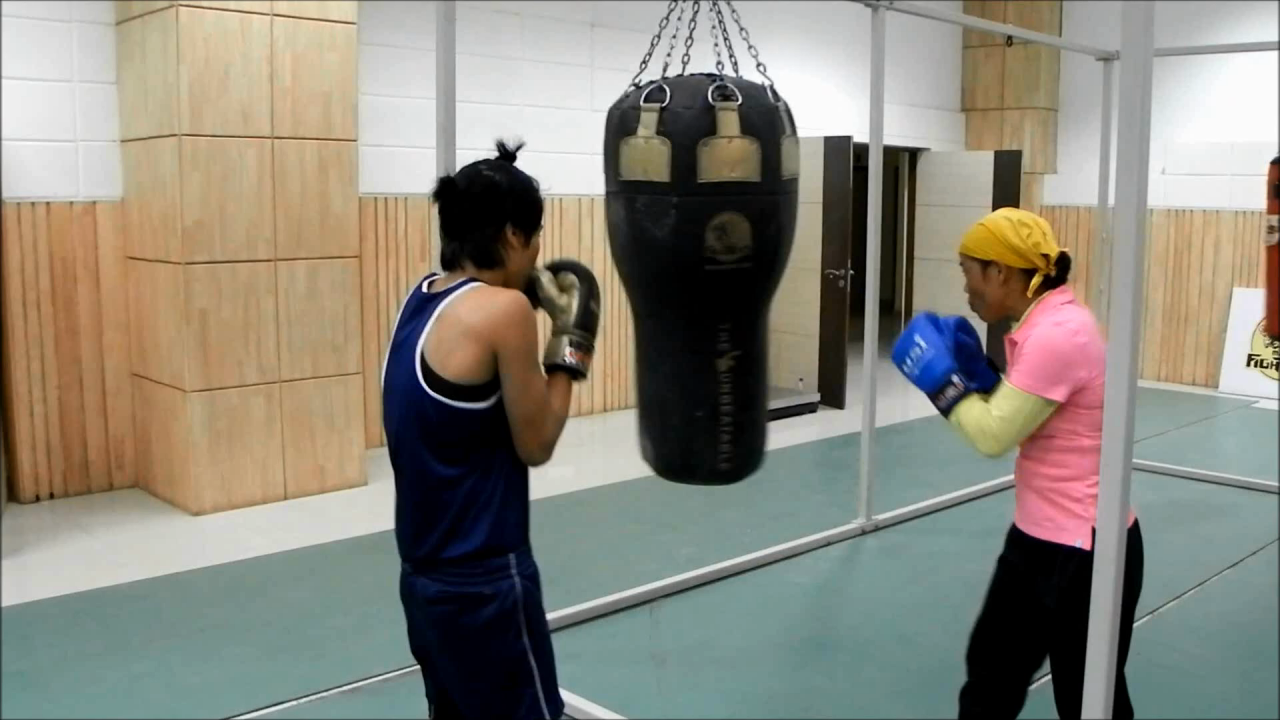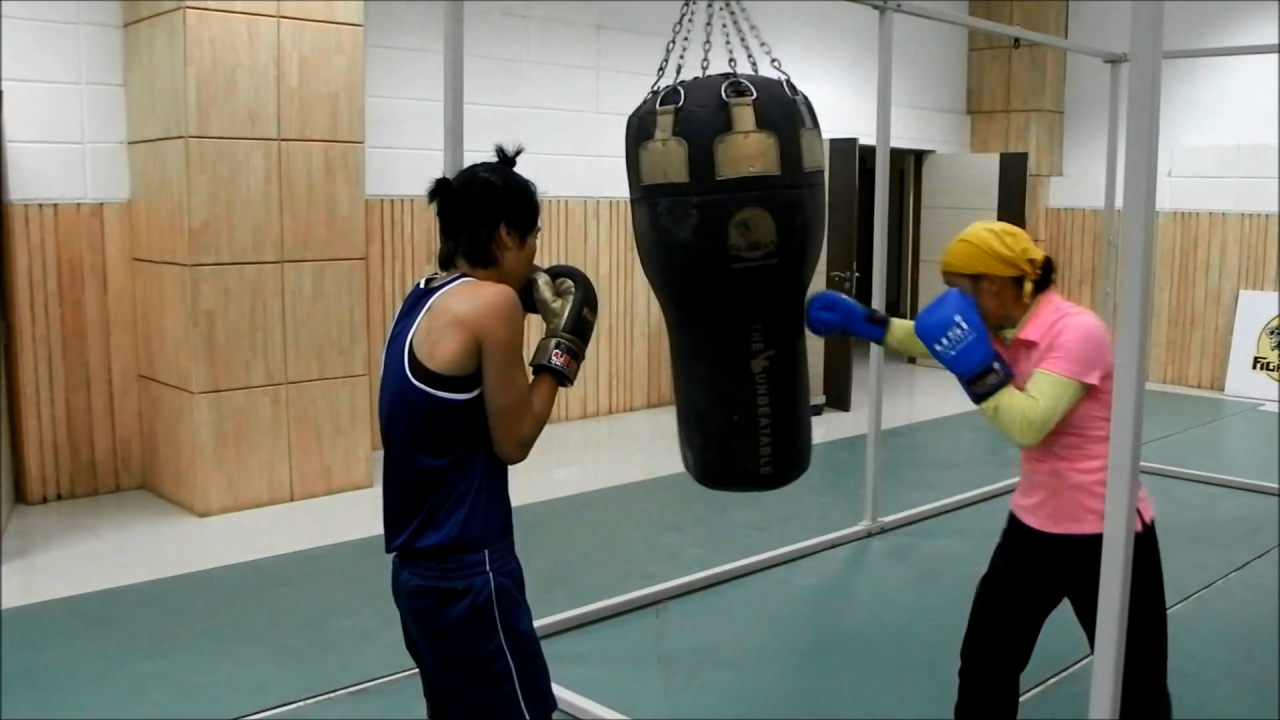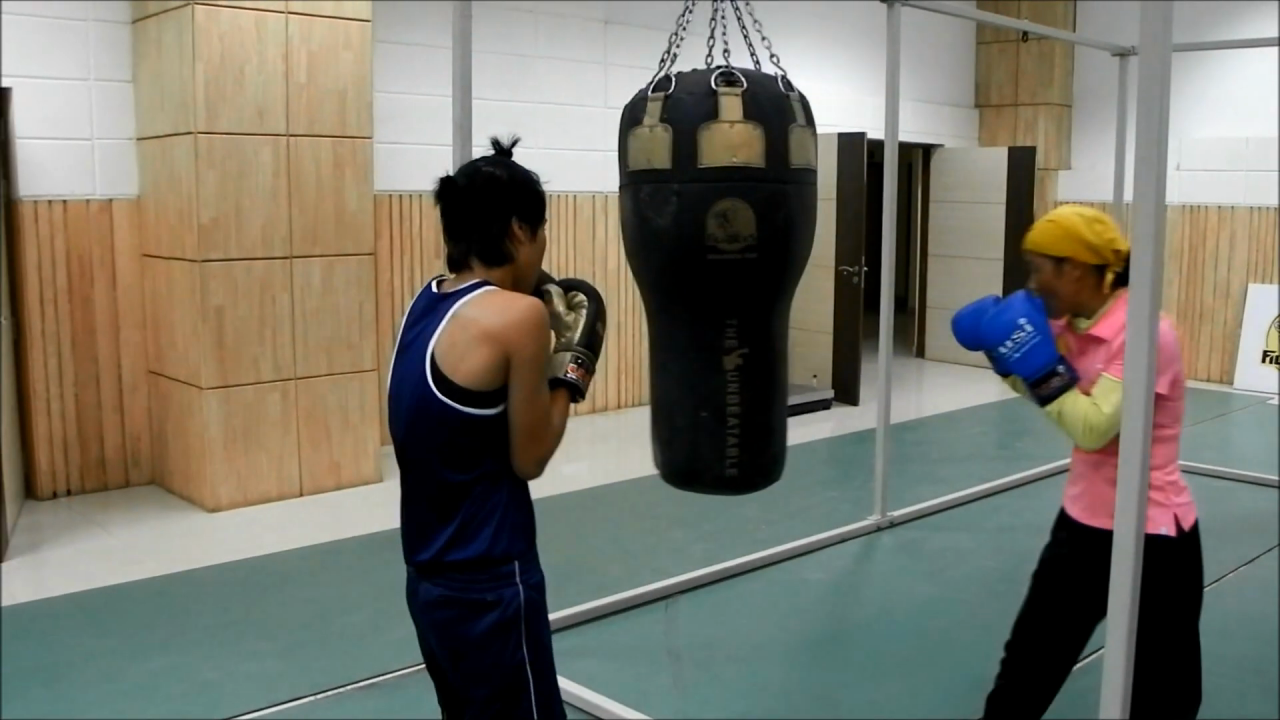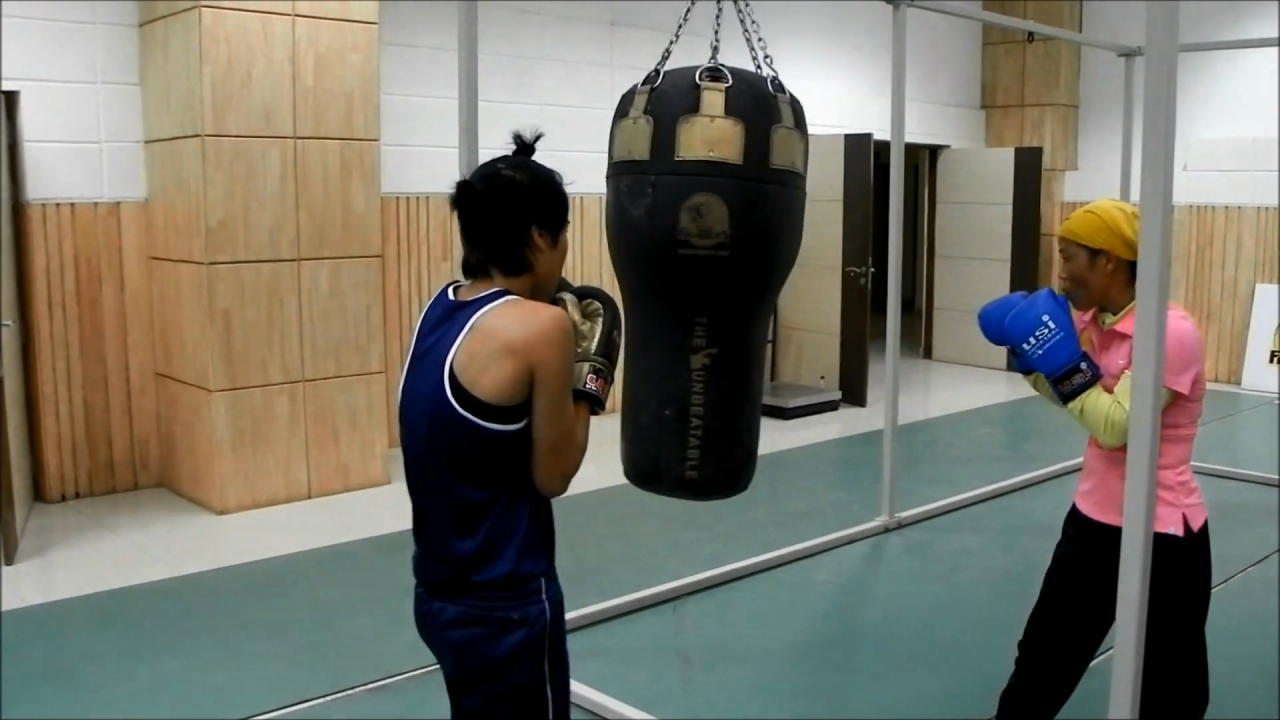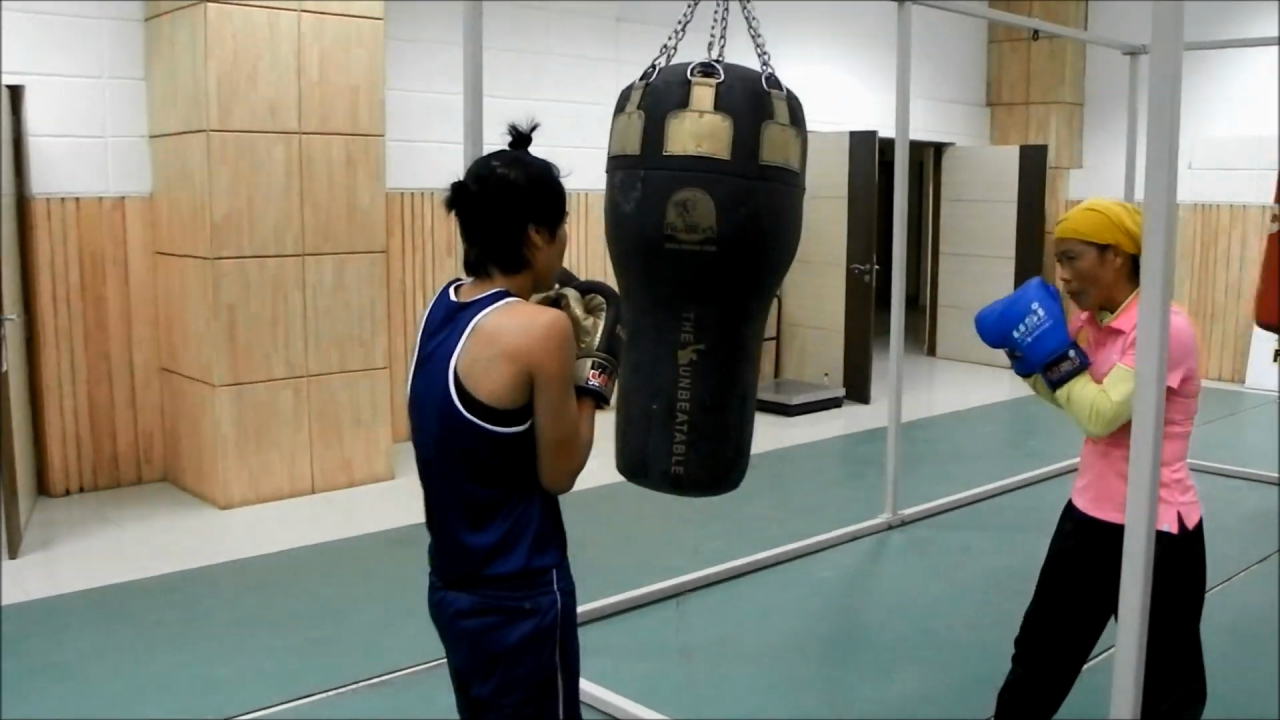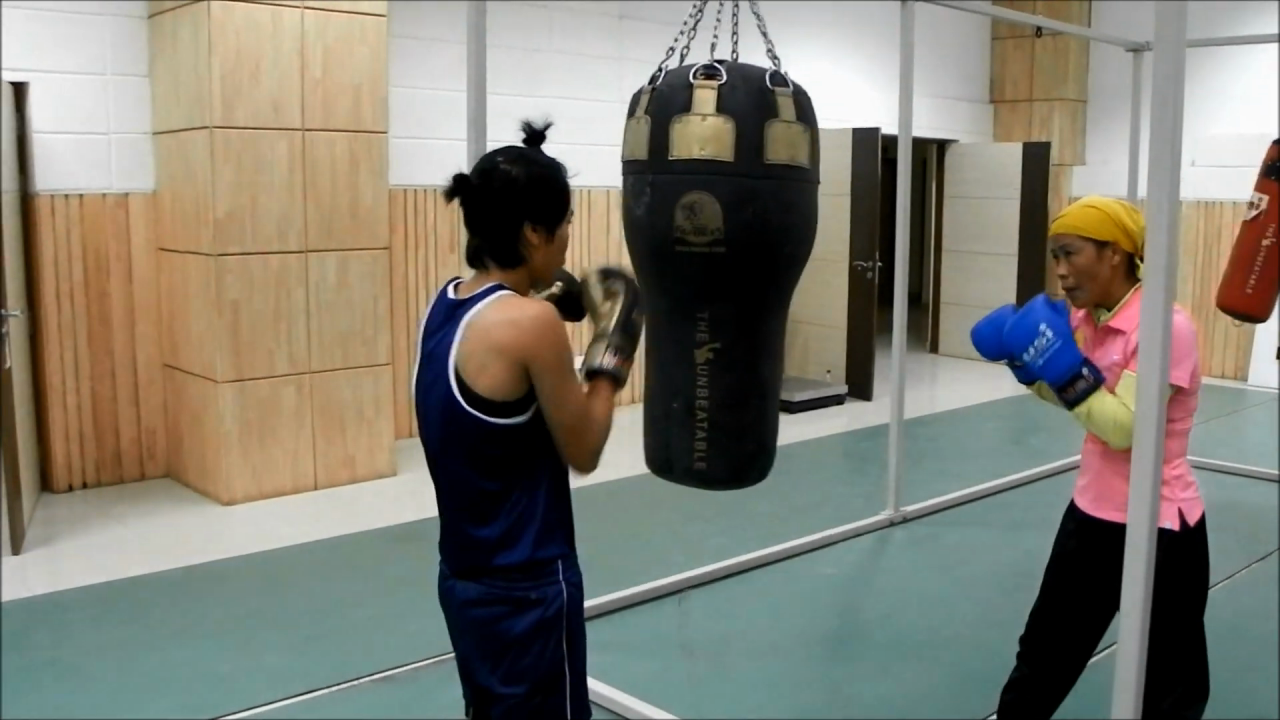
dt=0.3s
person 1, frame 1
left shoulder: (420, 300)
right shoulder: (503, 309)
right elbow: (535, 445)
right wrist: (571, 339)
left hip: (427, 571)
right hip: (484, 579)
person 1, frame 2
left shoulder: (424, 299)
right shoulder: (491, 303)
right elbow: (512, 441)
right wrist: (562, 342)
left hip: (421, 565)
right hip: (467, 572)
person 1, frame 3
left shoulder: (428, 304)
right shoulder: (516, 314)
right elbow: (529, 458)
right wrist: (574, 355)
left hip: (432, 576)
right hip: (487, 585)
person 1, frame 4
left shoulder: (440, 310)
right shoulder: (541, 327)
right elbow: (552, 476)
right wrist: (593, 365)
left hip: (442, 590)
right hip: (505, 603)
person 1, frame 5
left shoulder: (445, 307)
right shoulder: (540, 330)
right elbow: (558, 474)
right wrist: (594, 364)
left hip: (455, 583)
right hip: (518, 596)
person 1, frame 6
left shoulder: (447, 303)
right shoulder: (529, 323)
right elbow: (582, 453)
right wrist: (612, 343)
left hip: (465, 574)
right hip: (526, 586)
person 2, frame 1
left shoulder: (1058, 334)
right shoulder: (1036, 327)
left elbow: (993, 436)
left wrist: (939, 374)
right wrist: (967, 362)
left hip: (1082, 546)
right hip: (1038, 534)
right knee: (992, 661)
person 2, frame 2
left shoulder: (1078, 330)
right shoulder: (1003, 330)
left elbow: (1028, 426)
right elbow: (933, 342)
left wrist: (974, 360)
right wrist: (863, 322)
left hip: (1104, 536)
right hip: (1035, 527)
right knee: (985, 660)
person 2, frame 3
right shoulder: (1068, 324)
left elbow: (1094, 430)
right elbow: (1045, 398)
left wrist: (1038, 359)
right wrist: (1003, 348)
left hip: (1152, 539)
right hip: (1082, 524)
right knee: (1028, 658)
person 2, frame 4
left shoulder: (1172, 332)
right shoulder: (1093, 320)
left elbow: (1114, 428)
right elbow: (1065, 397)
left wrist: (1062, 355)
right wrist: (1028, 347)
left hip: (1159, 537)
right hip: (1092, 520)
right knee: (1042, 656)
person 2, frame 5
left shoulder: (1165, 327)
right shoulder: (1092, 319)
left elbow: (1099, 415)
right elbow: (1067, 400)
right wrist: (1025, 351)
left hip: (1156, 533)
right hip: (1089, 517)
right knee: (1039, 651)
person 2, frame 6
left shoulder: (1166, 325)
right shoulder: (1086, 317)
left elbow: (1121, 428)
left wrist: (1062, 363)
right wrist: (1023, 360)
left hip: (1157, 531)
right hip: (1091, 515)
right knee: (1043, 649)
